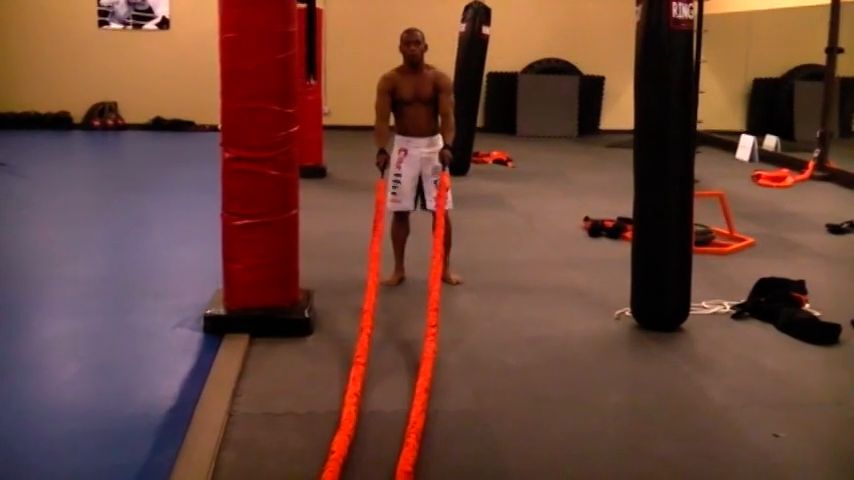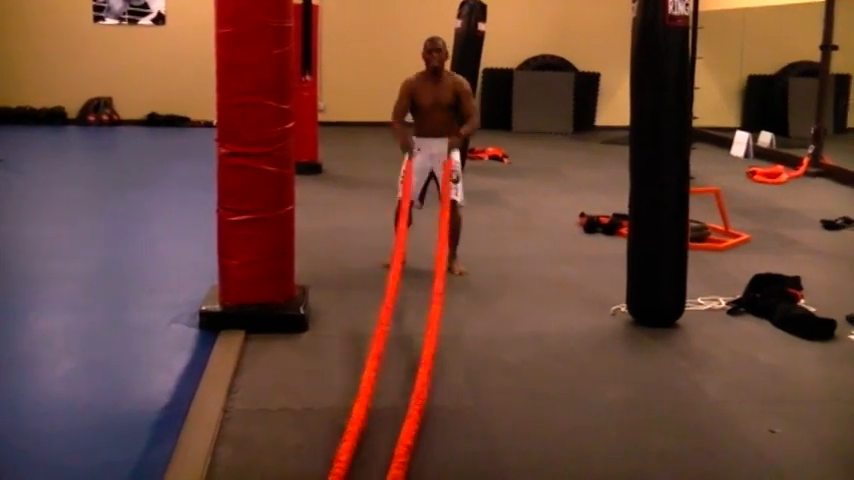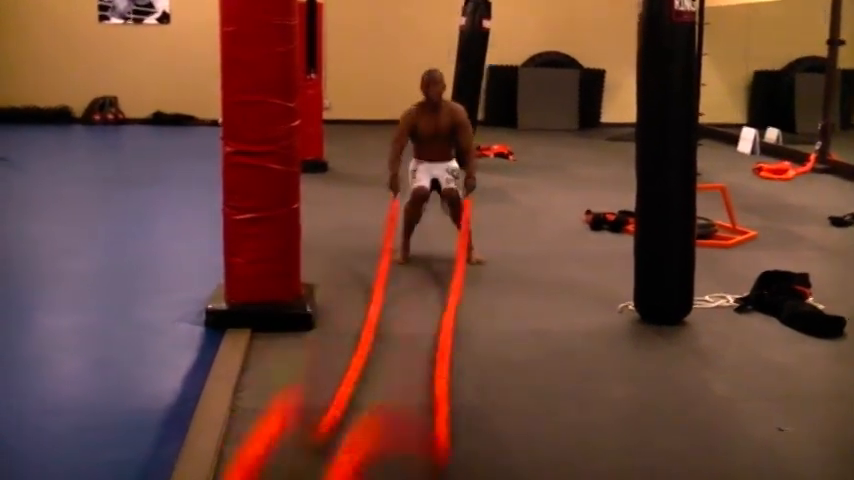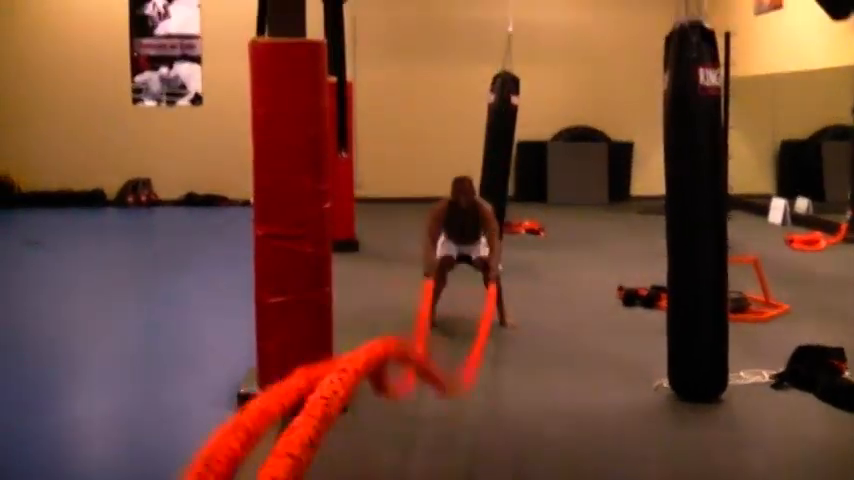
dt=0.7s
person 1, frame 1
left shoulder: (440, 79)
right shoulder: (389, 80)
left elbow: (447, 116)
right elbow: (382, 119)
left wrist: (447, 146)
right wrist: (381, 150)
left hip: (433, 146)
right hip: (404, 147)
left knee: (441, 210)
right knee: (400, 211)
left ankle: (445, 268)
right ankle: (399, 269)
person 1, frame 2
left shoulder: (459, 84)
right shoulder: (411, 84)
left elbow: (473, 118)
right elbow: (397, 119)
left wrist: (460, 135)
right wrist: (404, 139)
left hip: (447, 147)
right hip: (418, 146)
left knee: (452, 203)
left ankle: (452, 257)
person 1, frame 3
left shoulder: (456, 112)
right shoulder: (412, 114)
left elbow: (468, 148)
right elbow: (396, 149)
left wrist: (471, 175)
right wrist: (393, 174)
left hip: (447, 163)
right hip: (422, 163)
left knee: (454, 199)
right knee: (418, 194)
left ankle: (469, 249)
right ankle: (404, 247)
person 1, frame 4
left shoulder: (484, 209)
right shoulder: (441, 209)
left elbow: (494, 242)
right elbow: (430, 241)
left wrist: (494, 268)
right wrist: (428, 266)
left hip: (475, 244)
right hip: (450, 242)
left knee: (487, 265)
right knee: (442, 264)
left ankle: (502, 315)
right ankle: (430, 313)
